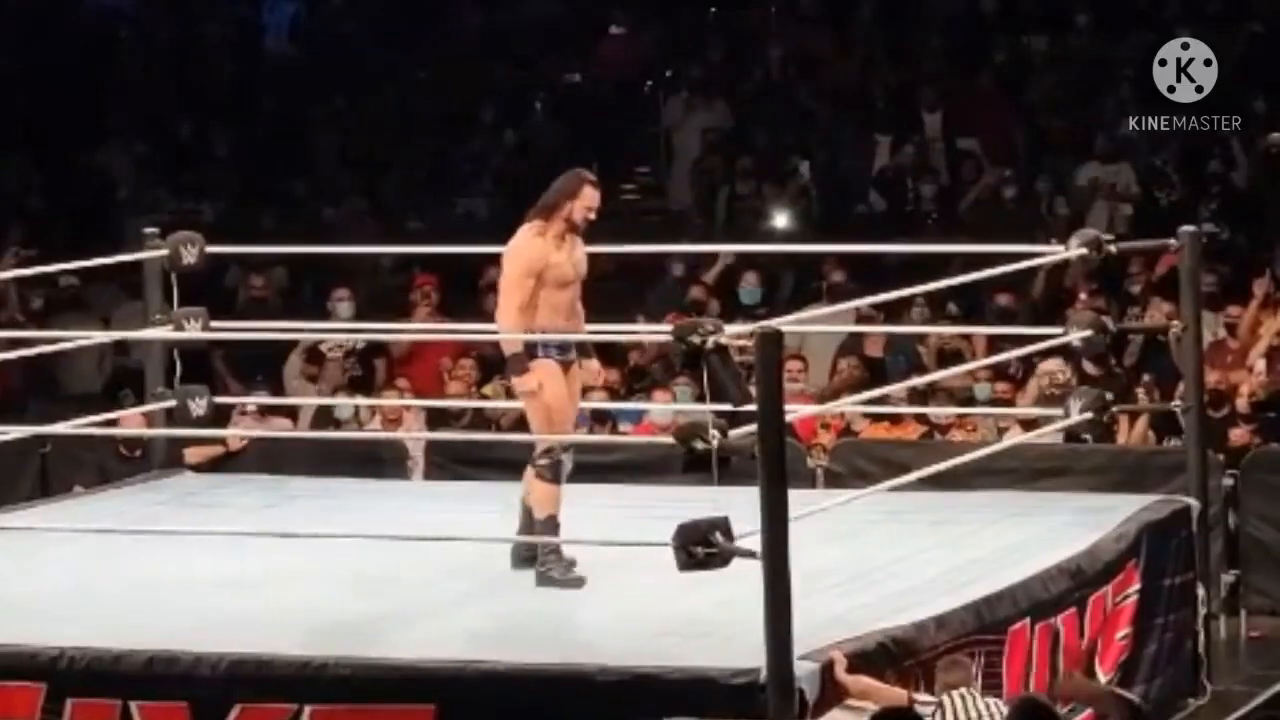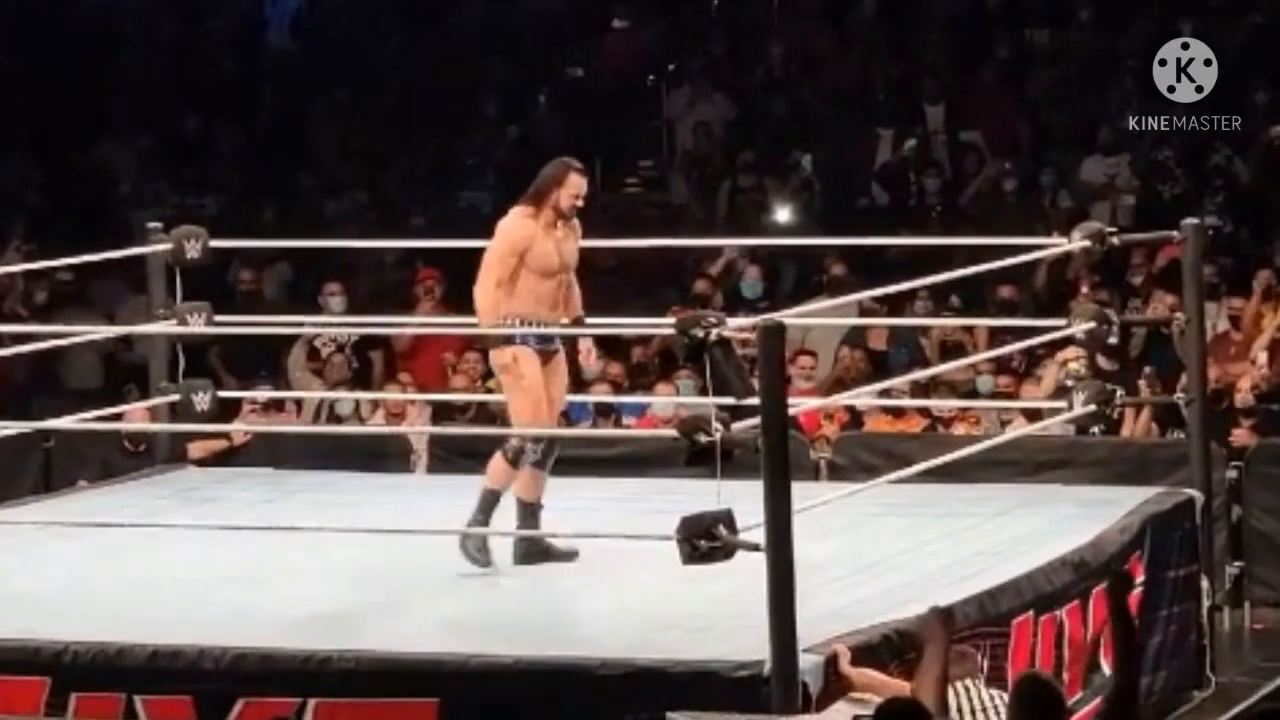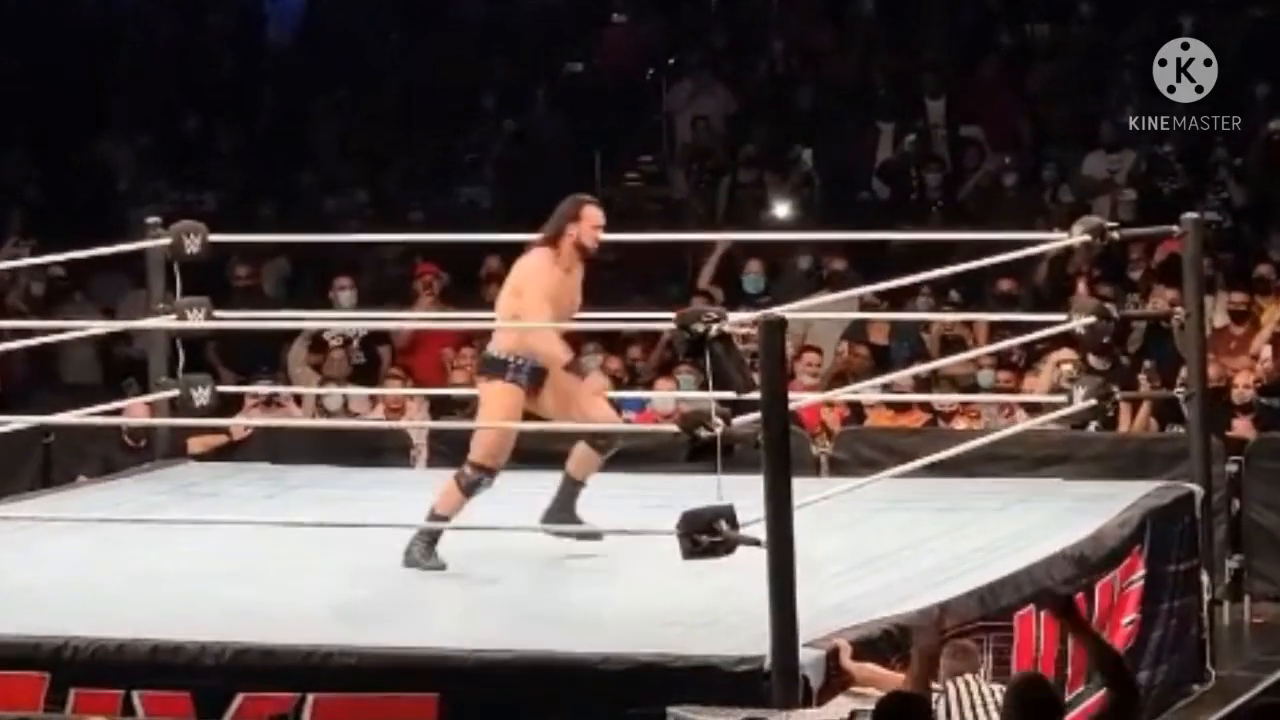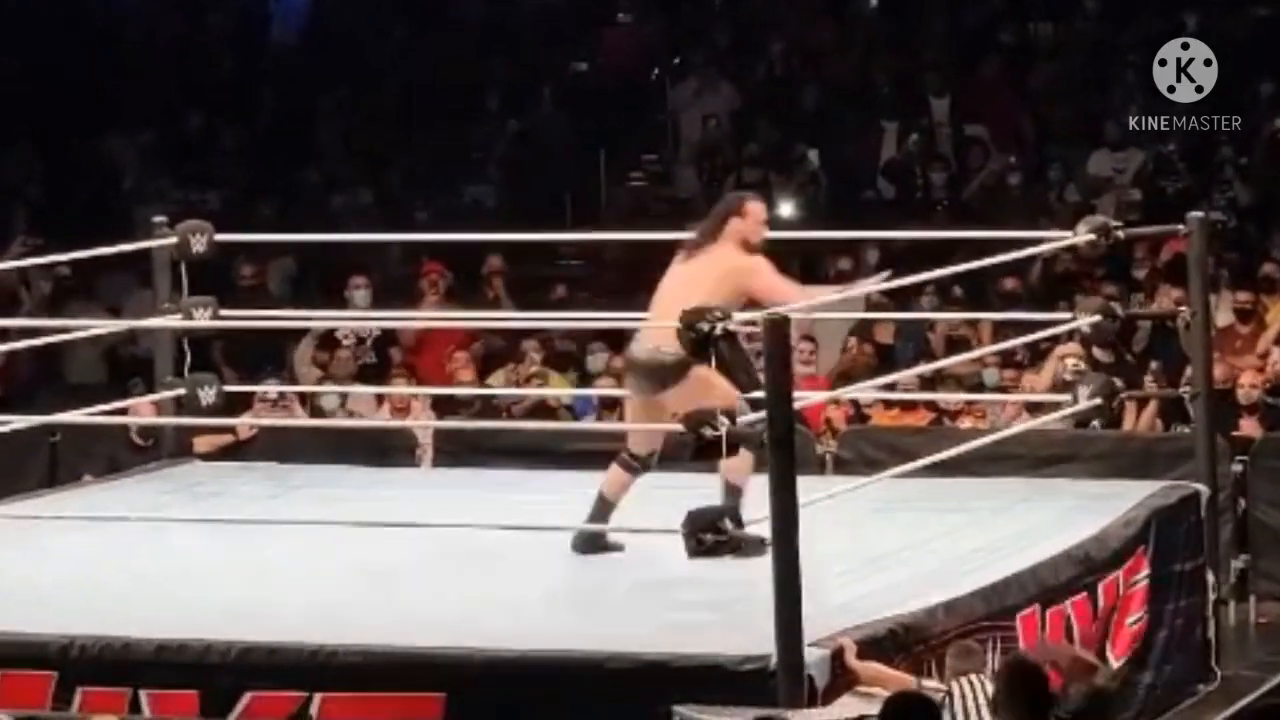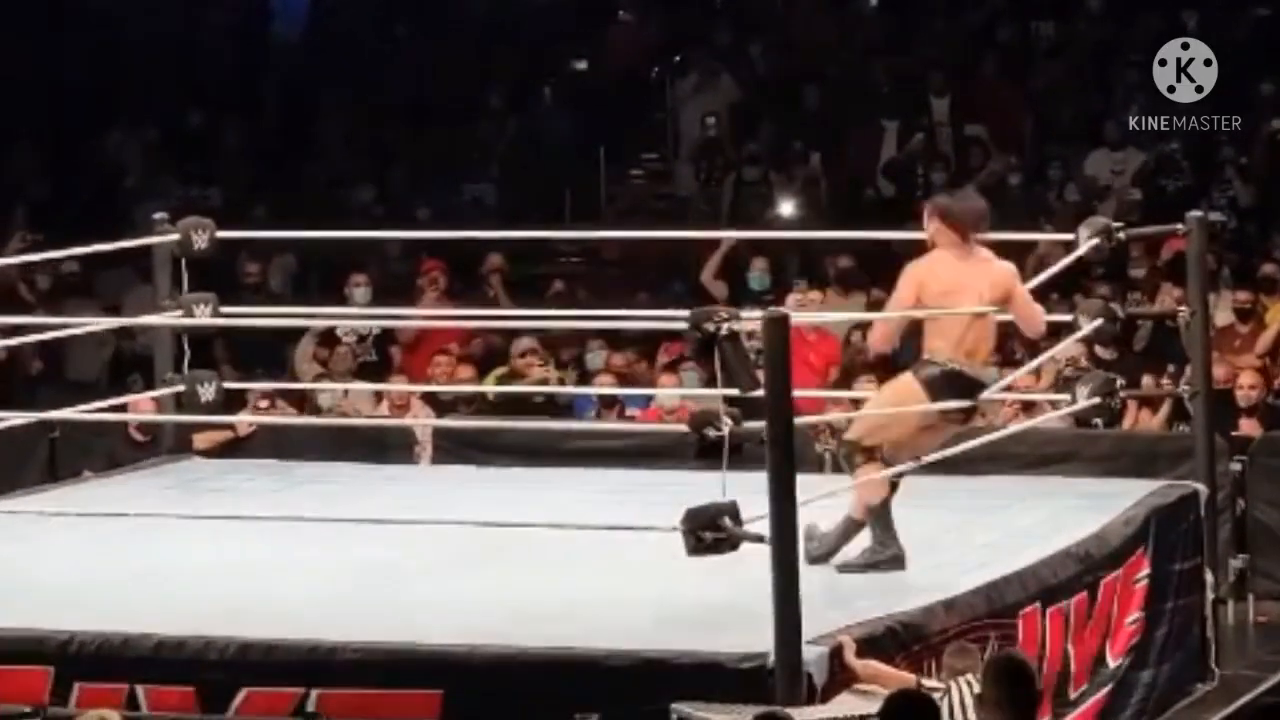
dt=0.4s
person 1, frame 1
left shoulder: (574, 241)
right shoulder: (529, 244)
right elbow: (509, 311)
left wrist: (585, 352)
right wrist: (518, 368)
left hip: (564, 348)
right hip: (536, 351)
left knee: (554, 449)
right knee: (553, 450)
left ankle: (528, 543)
right ankle: (548, 558)
person 1, frame 2
left shoulder: (570, 229)
right shoulder: (519, 226)
right elbow: (487, 286)
left wrist: (581, 330)
right wrist: (496, 343)
left hip: (551, 339)
right hip: (518, 336)
left knee: (545, 442)
right knee: (528, 438)
left ankle: (529, 538)
right ankle: (478, 525)
person 1, frame 3
left shoulder: (572, 264)
right shoulder: (539, 267)
right elbow: (537, 332)
right wrist: (579, 371)
left hip: (540, 367)
right hip: (505, 368)
left knee: (607, 425)
right knee: (484, 465)
left ankle: (561, 510)
right ankle: (423, 541)
person 1, frame 4
left shoulder: (689, 255)
right shoulder: (744, 263)
right elbow: (796, 301)
left hip: (641, 358)
right hip: (670, 366)
left knee: (639, 452)
right knee: (741, 435)
left ankle: (592, 532)
person 1, frame 5
left shoulder: (920, 270)
right shoulder: (1002, 271)
left elbow: (881, 341)
right elbow: (1036, 328)
left wrist: (875, 345)
left hip: (932, 377)
right hip: (968, 390)
left knee: (856, 446)
right knee: (885, 460)
left ankle: (885, 543)
right ankle: (841, 535)
